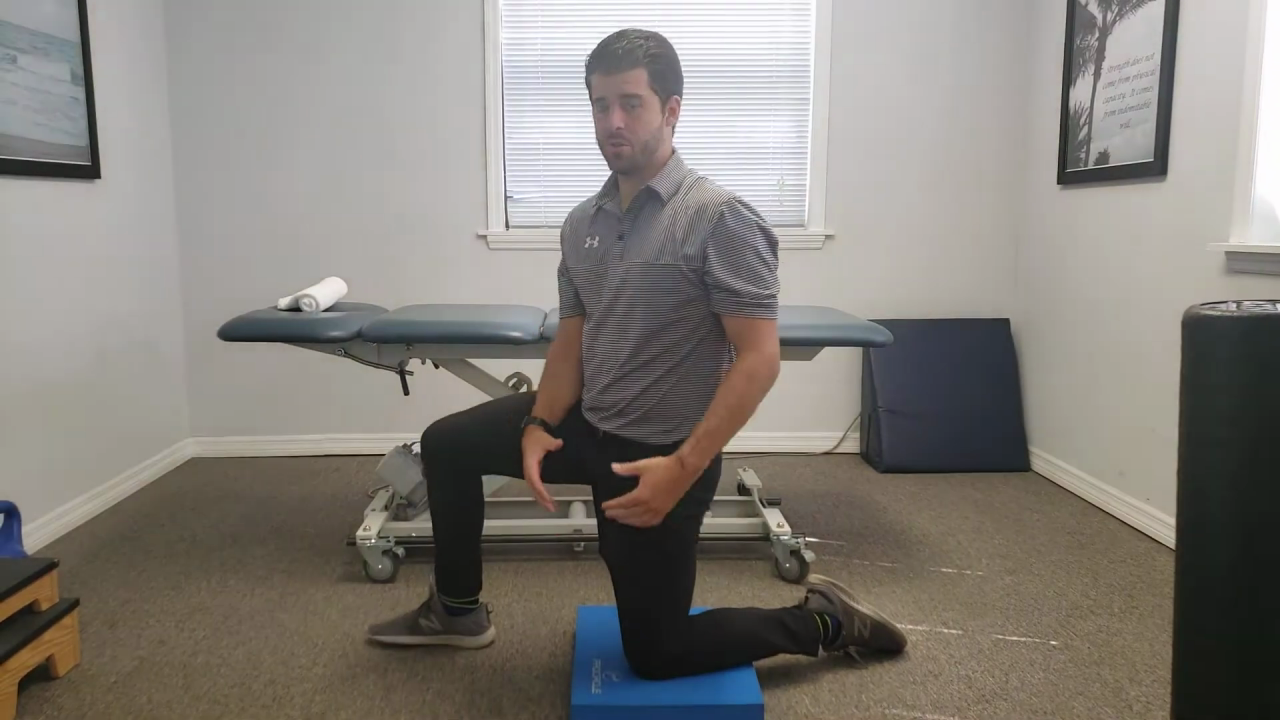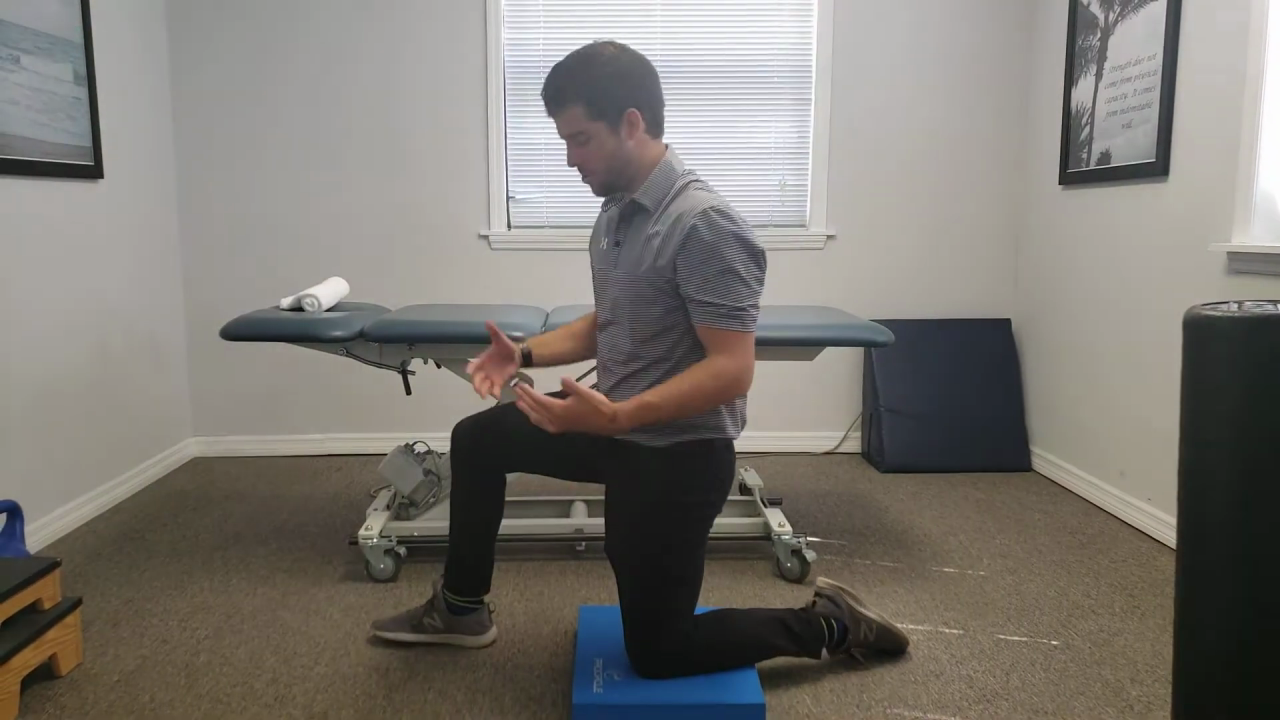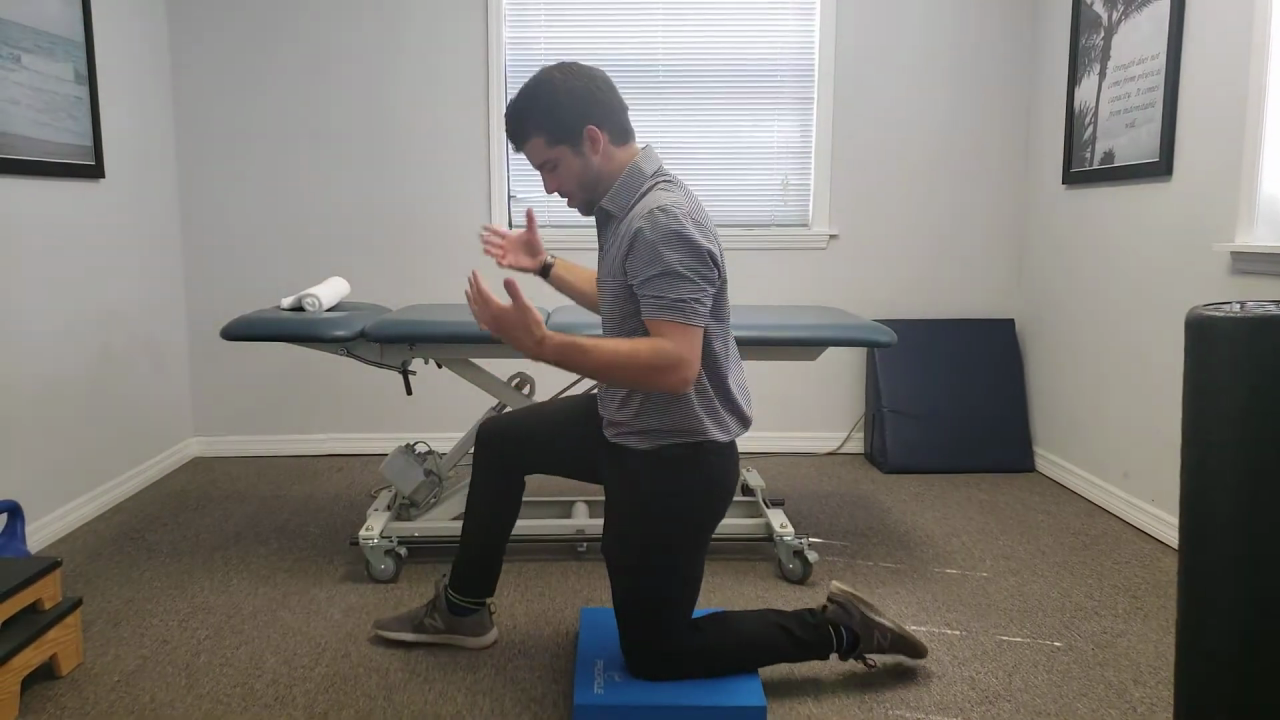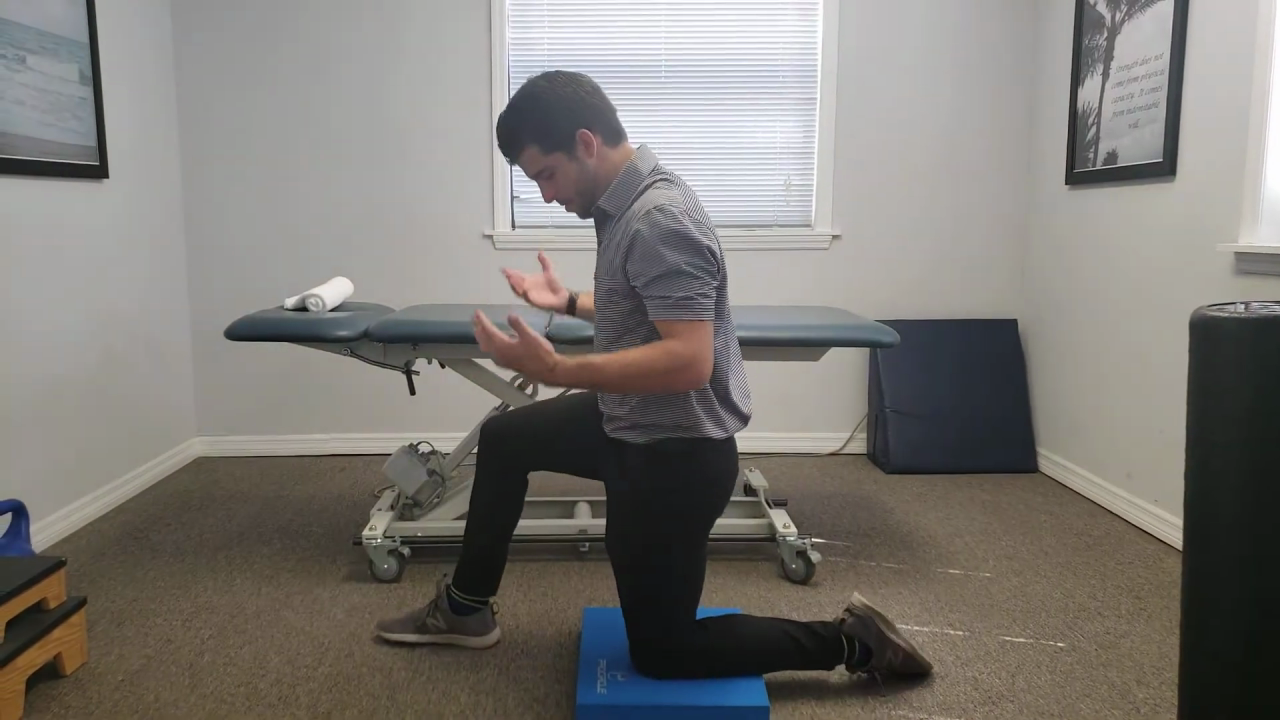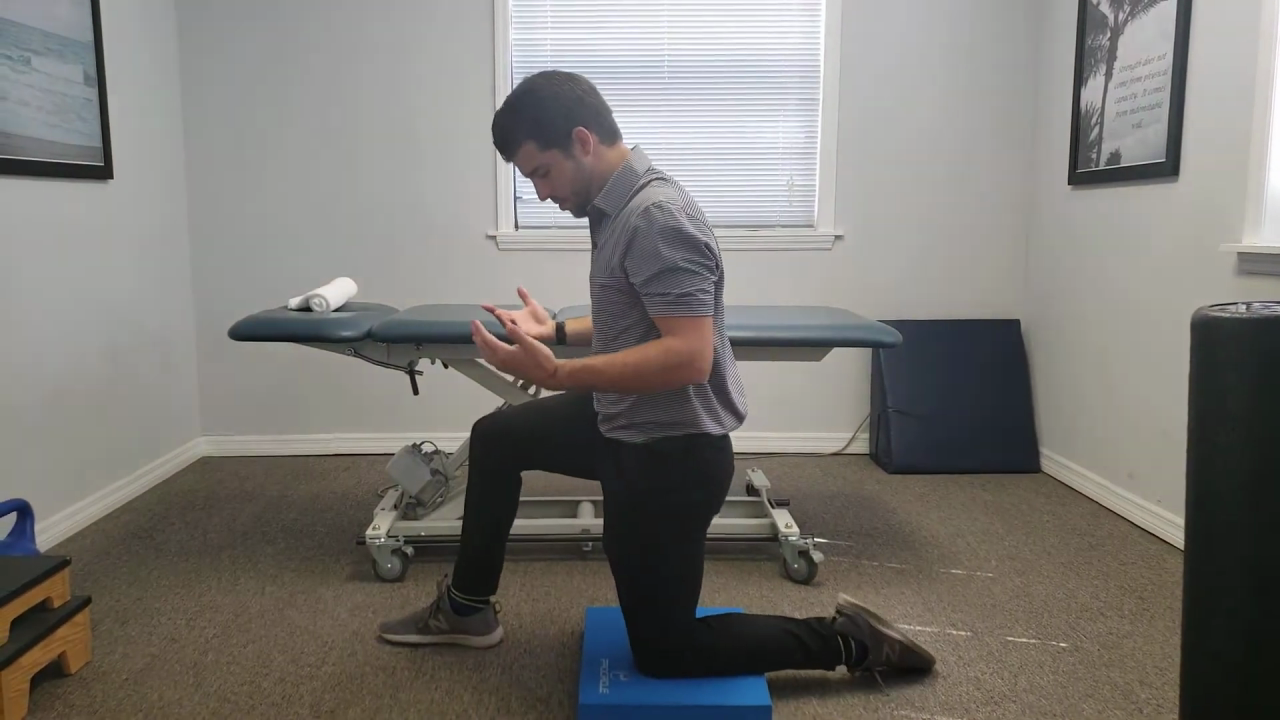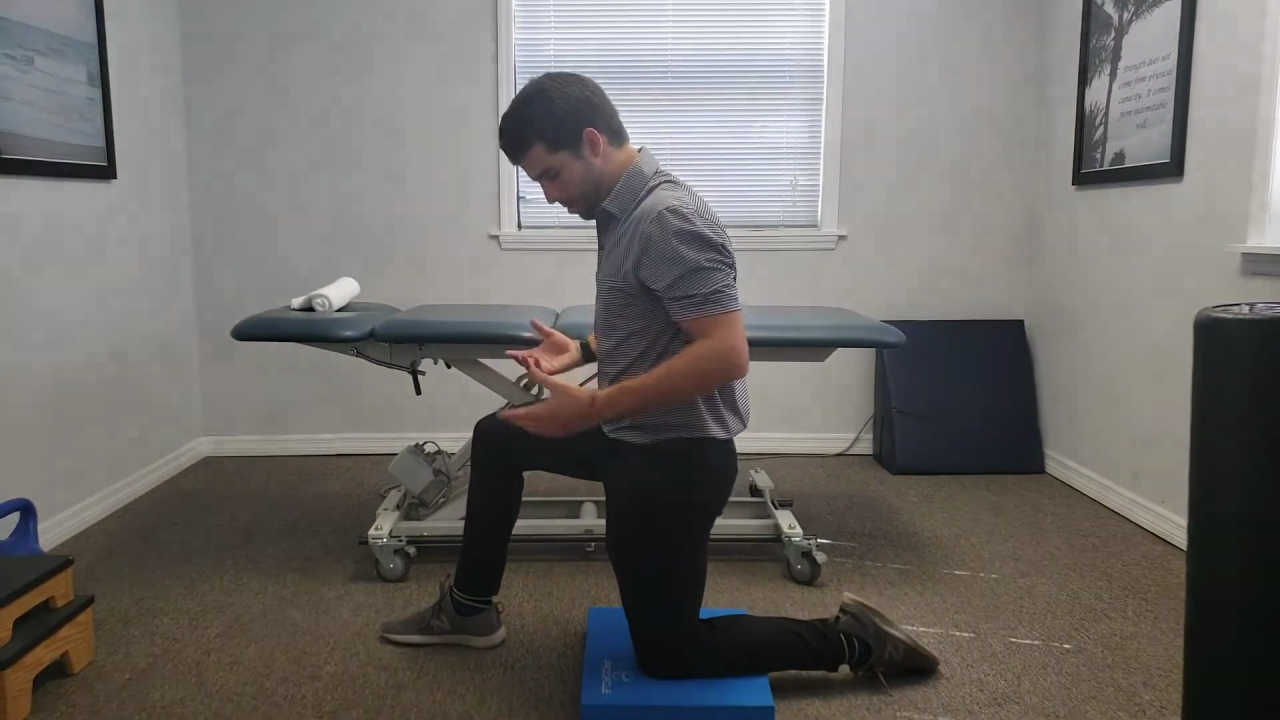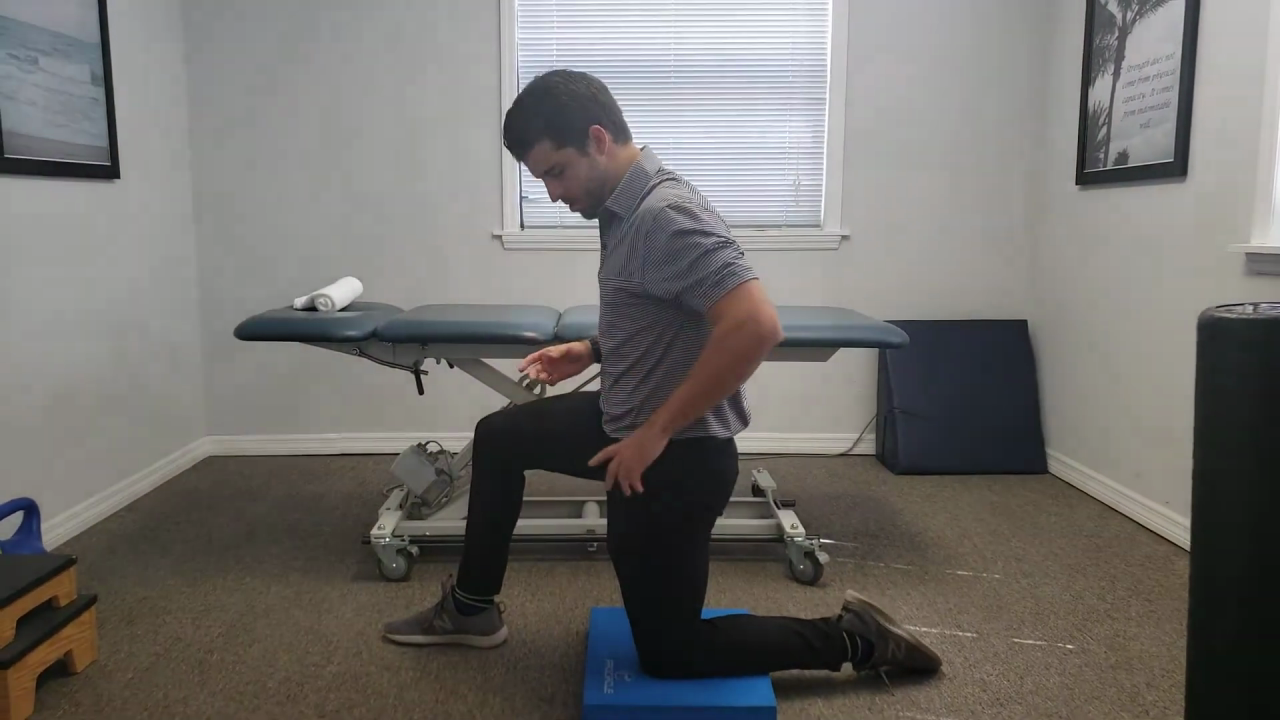
dt=0.4s
person 1, frame 1
left shoulder: (720, 218)
right shoulder: (583, 222)
left elbow: (759, 359)
right elbow: (572, 339)
left wrist: (684, 467)
right wrist: (539, 426)
left hip: (660, 453)
right hip: (590, 426)
left knee: (656, 654)
right knee: (447, 444)
left ankle: (823, 621)
right ankle: (458, 609)
person 1, frame 2
left shoulder: (704, 225)
right shoulder: (613, 216)
left elbow: (732, 371)
left wrist: (613, 417)
right wrist: (528, 353)
left hip: (677, 455)
right hip: (615, 427)
left knee: (658, 653)
right knee: (477, 439)
left ankle: (828, 625)
right ankle: (462, 608)
person 1, frame 3
left shoulder: (662, 221)
right shoulder: (630, 206)
left elbow: (674, 364)
left wrist: (544, 345)
right wrist: (544, 266)
left hip: (678, 459)
right hip: (631, 430)
left knee: (655, 654)
right knee: (500, 439)
left ankle: (835, 628)
right ankle: (463, 609)
person 1, frame 4
left shoulder: (660, 219)
right shoulder: (632, 201)
left elbow: (688, 362)
left wrist: (557, 369)
right wrist: (568, 301)
left hip: (677, 455)
right hip: (634, 426)
left knee: (661, 651)
right knee: (503, 438)
left ankle: (847, 639)
right ankle: (466, 607)
person 1, frame 5
left shoulder: (657, 218)
right shoulder: (619, 206)
left elbow: (688, 356)
left wrist: (556, 374)
right wrist: (554, 330)
left hip: (673, 453)
right hip: (627, 426)
left knee: (663, 650)
right knee: (495, 438)
left ankle: (844, 639)
right ankle: (466, 608)
person 1, frame 6
left shoulder: (667, 219)
right shoulder: (626, 208)
left elbow: (724, 354)
left wrist: (590, 407)
right wrist: (582, 350)
left hip: (675, 457)
right hip: (634, 431)
left knee: (666, 652)
right knee: (497, 439)
left ankle: (849, 638)
right ankle: (469, 608)
person 1, frame 7
left shoulder: (666, 216)
right shoulder: (628, 207)
left elbow: (755, 326)
left wrist: (658, 433)
right wrist: (592, 351)
left hip: (676, 459)
right hip: (631, 423)
left knee: (669, 652)
right knee: (498, 437)
left ankle: (851, 637)
right ankle: (471, 607)
